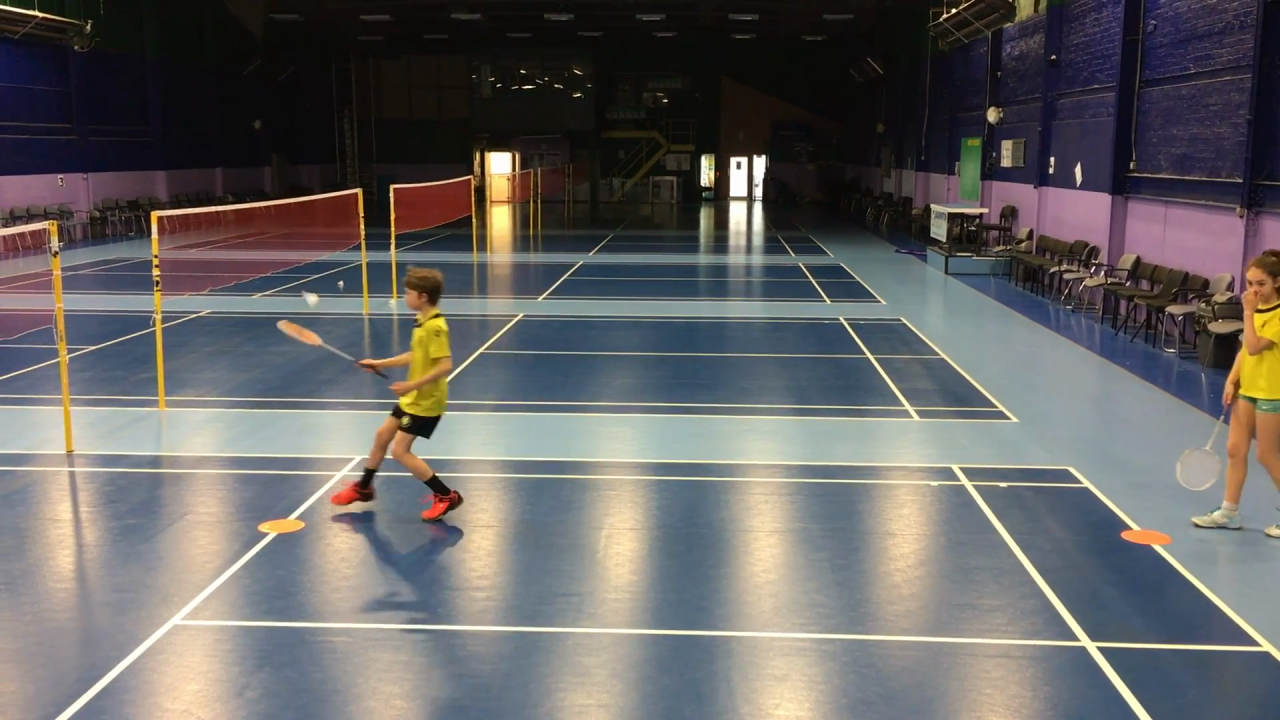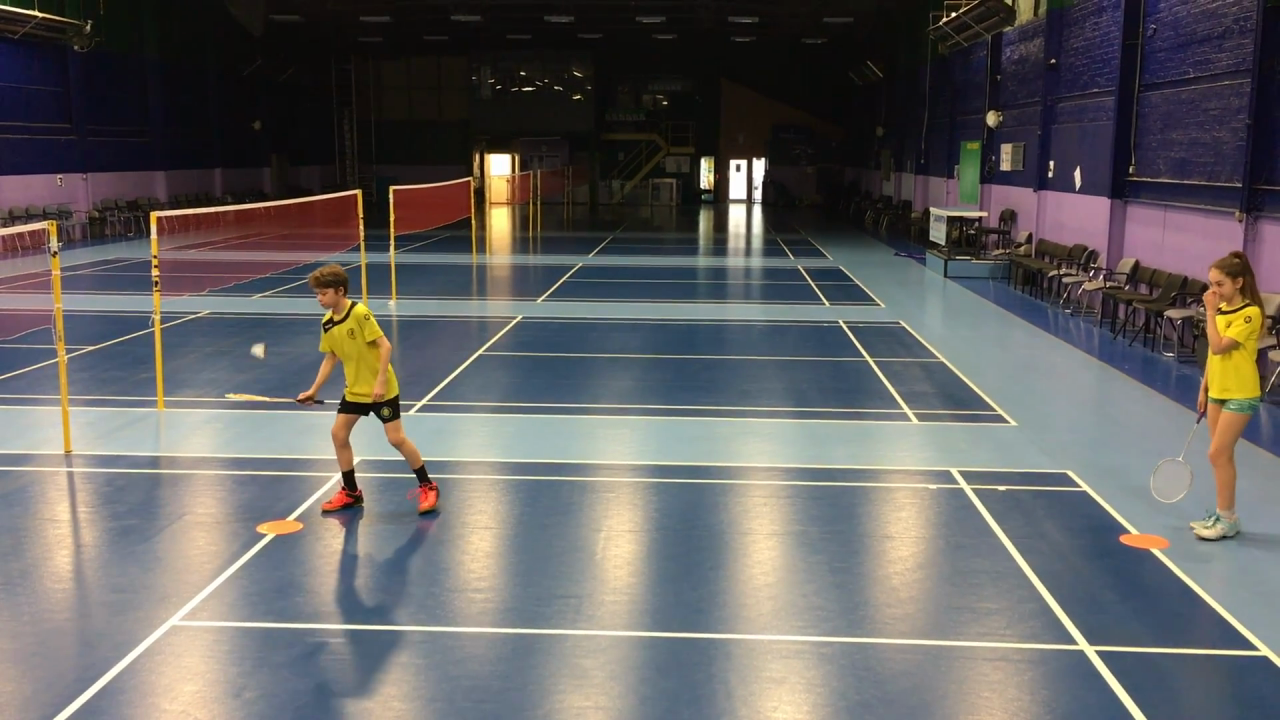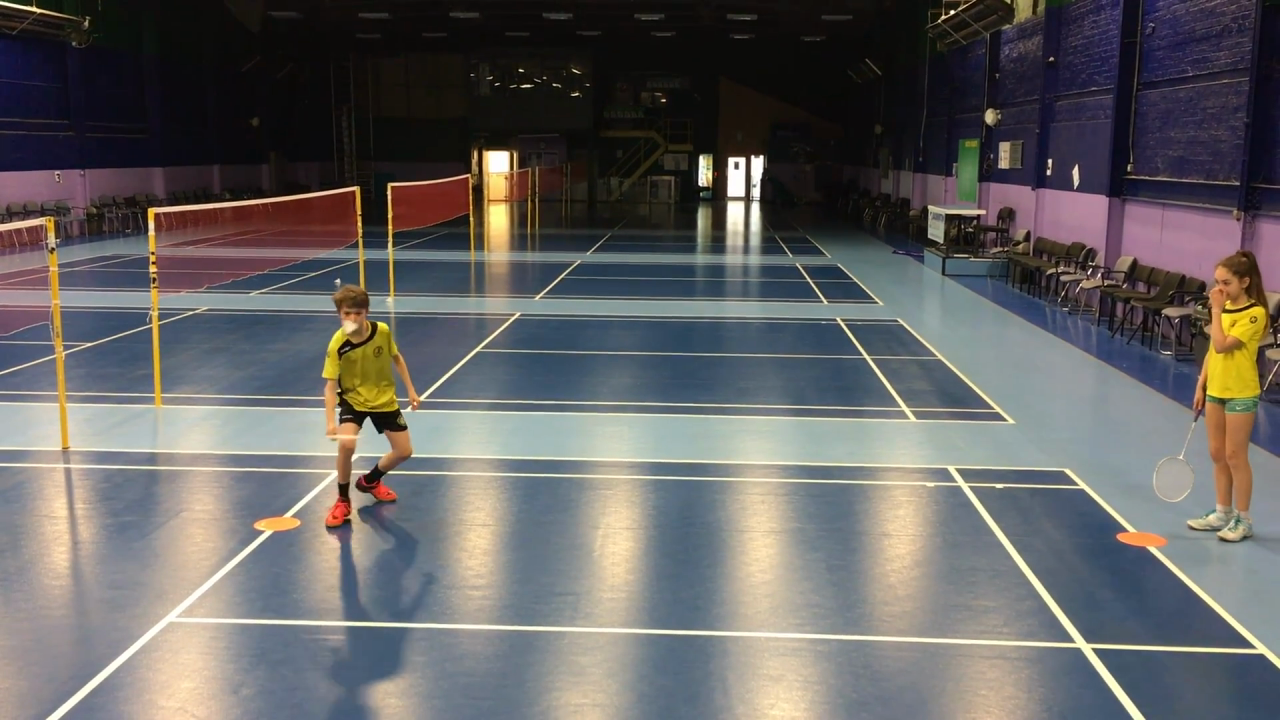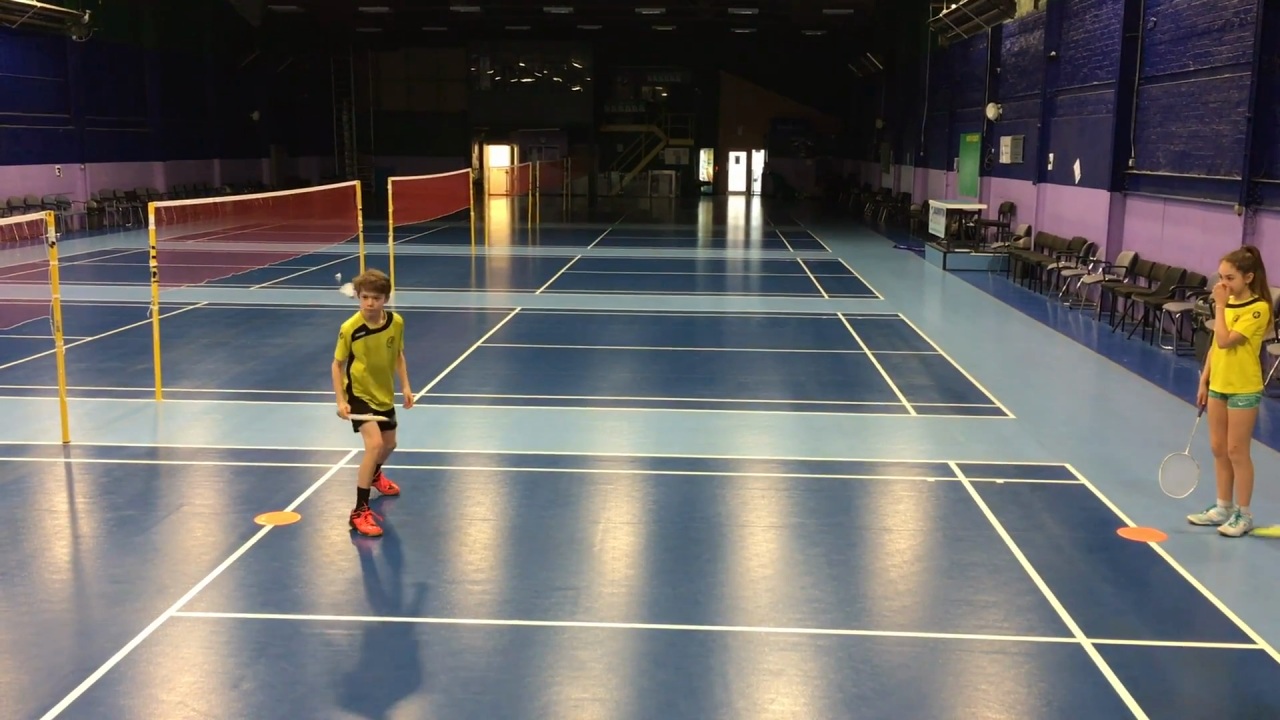
dt=0.7s
person 1, frame 1
right shoulder: (1256, 308)
left elbow: (1254, 347)
left wrist: (1248, 313)
right wrist: (1232, 381)
right hip: (1247, 389)
right knee: (1235, 450)
right ankle: (1229, 511)
person 1, frame 2
left shoulder: (1250, 314)
right shoulder: (1221, 310)
left elbow: (1218, 347)
left wrist: (1210, 313)
right wrist: (1204, 388)
left hip: (1240, 394)
right hip: (1218, 391)
left knee: (1218, 453)
right knee: (1221, 455)
left ankle: (1226, 517)
right ankle: (1224, 514)
person 1, frame 3
left shoulder: (1254, 313)
right shoulder: (1224, 308)
left elbow: (1222, 346)
left wrist: (1216, 311)
right wrist: (1201, 386)
left hip: (1241, 394)
right hip: (1216, 390)
left knee: (1235, 456)
right knee: (1217, 454)
left ankle: (1243, 519)
right ankle: (1223, 512)
person 1, frame 4
left shoulder: (1258, 309)
right shoulder: (1228, 303)
left elbow: (1225, 341)
left wrist: (1219, 306)
right wrist: (1204, 381)
left hip: (1243, 389)
right hip: (1218, 385)
left knee: (1237, 452)
right knee: (1219, 449)
left ankle: (1243, 514)
right ankle: (1223, 507)
person 2, frame 1
left shoulder: (435, 327)
right shoulder: (421, 322)
left elbow: (446, 366)
left wrist: (414, 384)
right wrist: (379, 363)
left hip: (426, 403)
right hip: (412, 399)
left knee: (400, 450)
right knee: (382, 435)
left ankle: (446, 496)
right ankle: (363, 487)
person 2, frame 2
left shoulder: (360, 313)
right shoulder: (327, 323)
left elbow: (385, 346)
right elbow: (330, 358)
left wrist: (381, 382)
right wrist: (313, 390)
left hip: (381, 388)
right hip: (354, 390)
left knee: (396, 438)
right knee: (338, 434)
left ankle: (427, 486)
right ankle: (351, 492)
person 2, frame 3
left shoulder: (382, 331)
right shoulder: (337, 345)
left elbow: (396, 358)
right elbow: (330, 386)
left wrist: (410, 389)
right wrist: (330, 422)
left hip: (384, 398)
right hip: (353, 398)
left knee: (403, 452)
right knee: (346, 444)
left ankle: (370, 480)
right ankle: (342, 501)
person 2, frame 4
left shoulder: (396, 322)
right shoulder: (349, 328)
right elbow: (337, 365)
left wrist: (405, 386)
right wrist: (341, 400)
left hip: (384, 394)
right hip: (359, 395)
left knee: (389, 445)
right knee: (375, 445)
left ankle: (373, 474)
right ankle: (360, 511)
